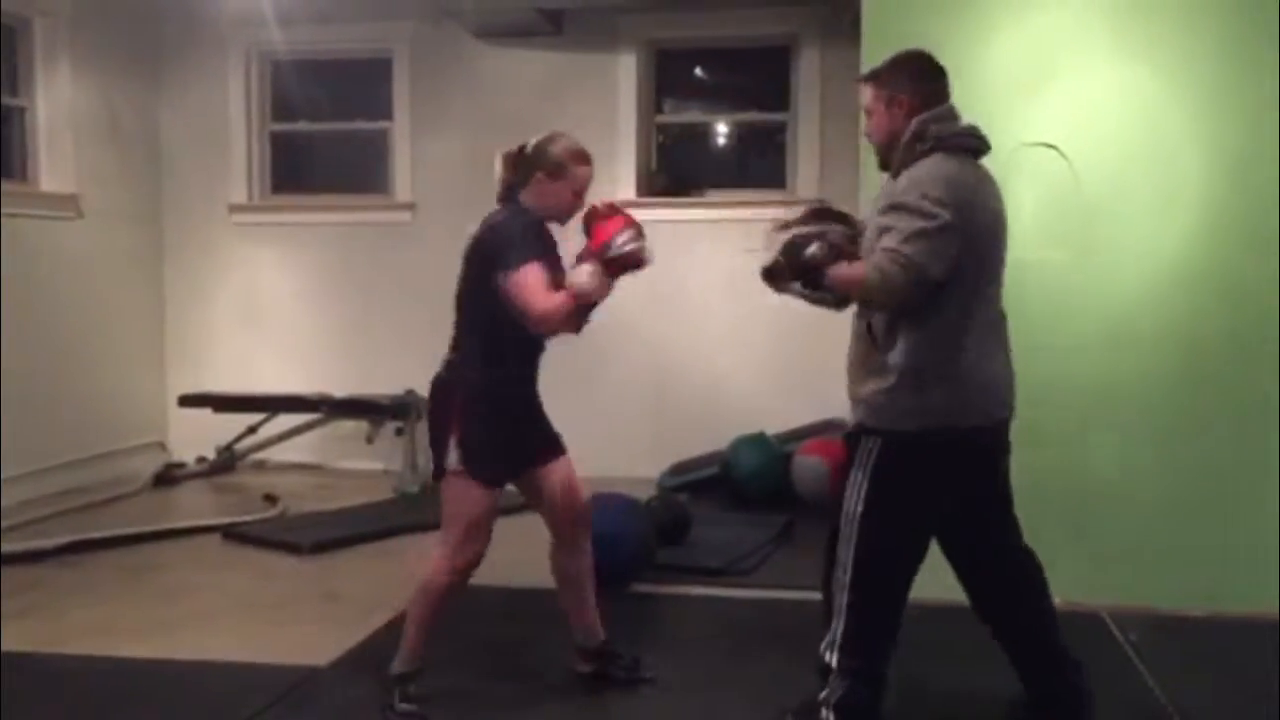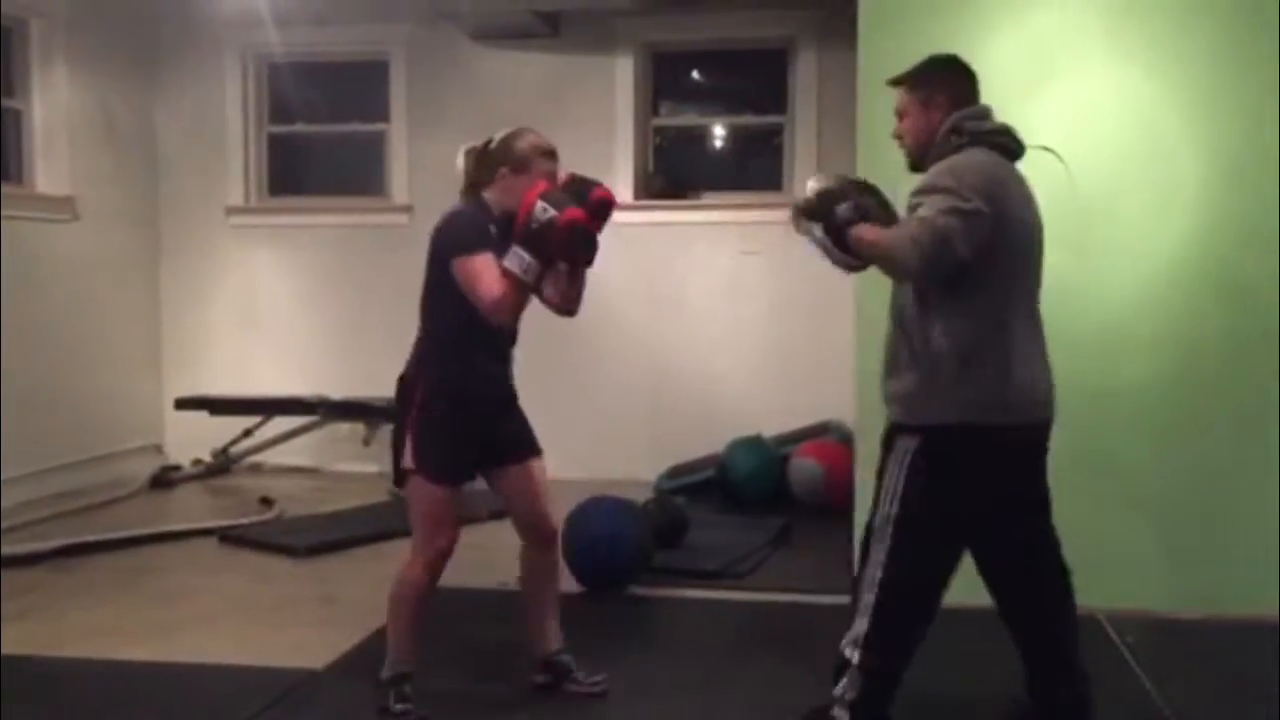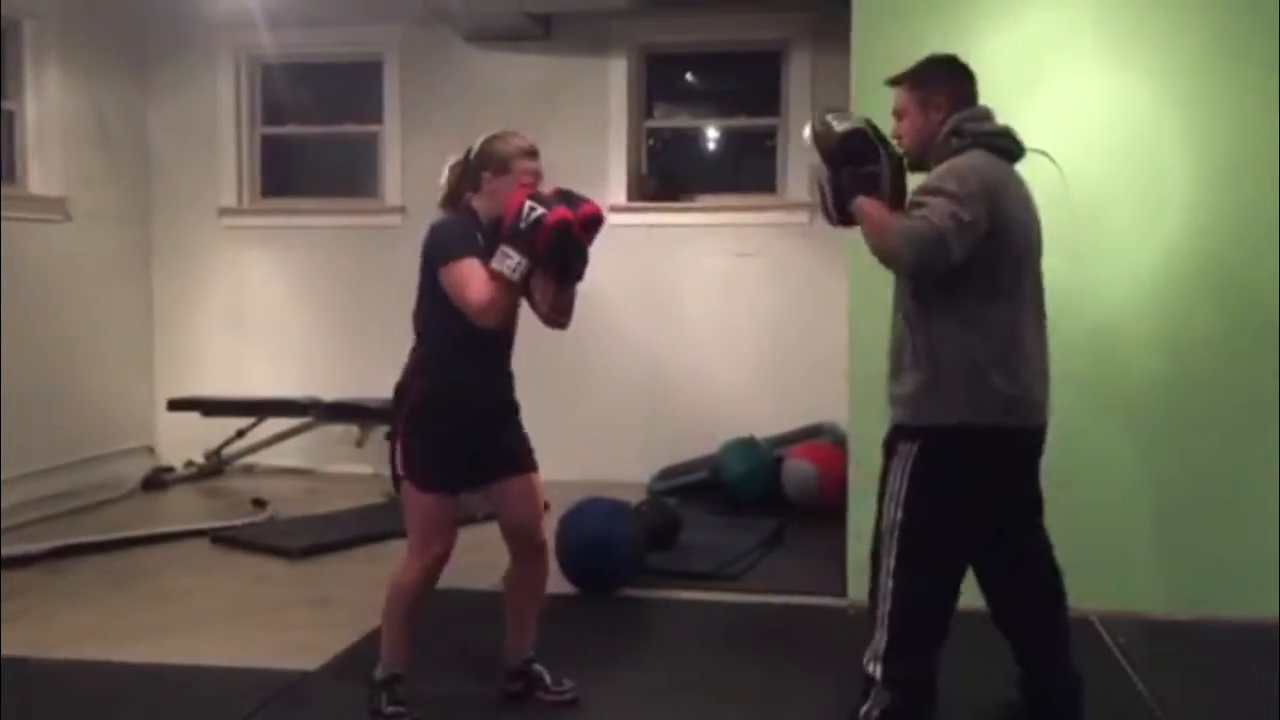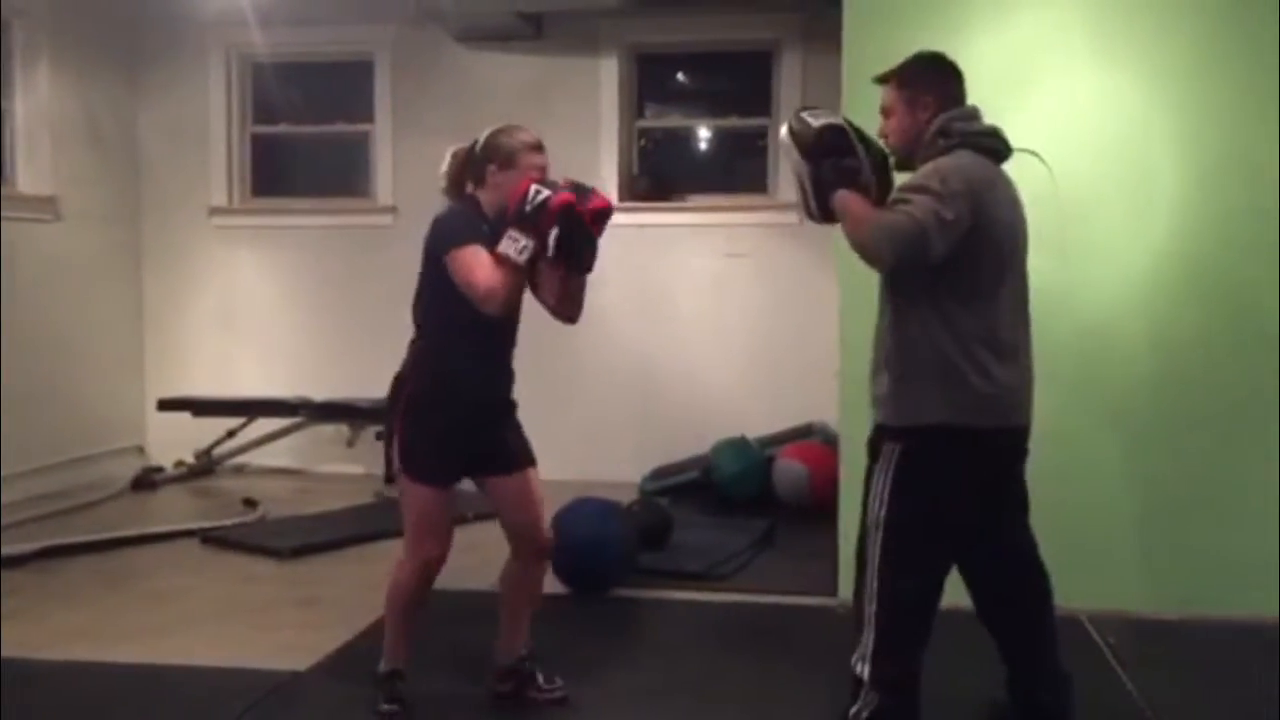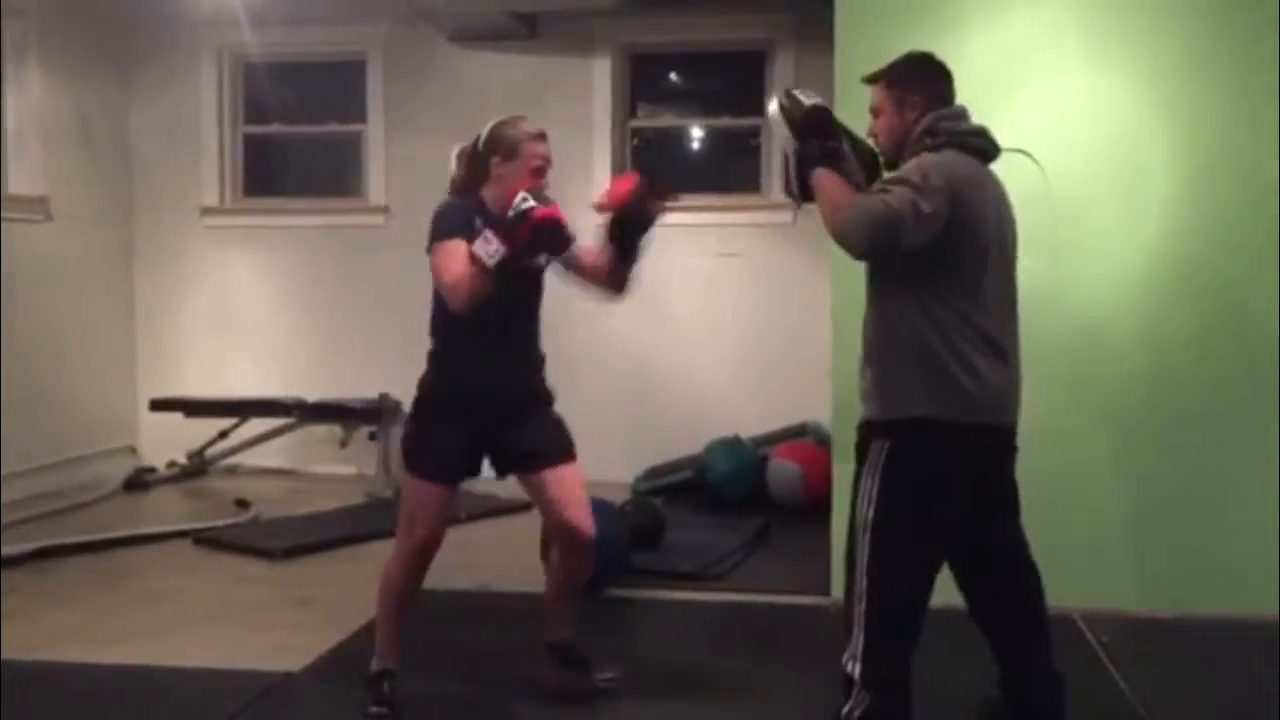
dt=0.2s
person 1, frame 1
left shoulder: (928, 183)
right shoulder: (967, 177)
left elbow: (891, 280)
left wrist: (825, 272)
right wrist: (850, 244)
left hip: (913, 417)
right hip: (977, 412)
left knee: (863, 568)
right knee: (1000, 560)
person 1, frame 2
left shoulder: (962, 175)
right shoulder: (1002, 177)
left elbow: (917, 253)
left wrist: (852, 231)
right wrist: (873, 228)
left hip: (949, 417)
right hip: (1015, 413)
left knee: (895, 573)
right knee: (1028, 563)
person 1, frame 3
left shoulder: (963, 176)
right shoulder: (1000, 177)
left elbow: (913, 250)
left wrist: (861, 199)
right wrist: (879, 202)
left hip: (951, 419)
right hip: (1011, 414)
left knee: (909, 579)
right knee: (1020, 566)
person 1, frame 4
left shoulder: (949, 176)
right shoulder: (984, 176)
left elbow: (891, 246)
right elbow: (917, 245)
left wrist: (838, 188)
right wrist: (870, 189)
left hip: (934, 420)
right hip: (993, 416)
left knee: (895, 580)
right knee: (1006, 567)
person 1, frame 5
left shoulder: (935, 173)
right shoulder: (974, 176)
left elbow: (863, 231)
right elbow: (896, 233)
left wrist: (820, 168)
right wrist: (856, 177)
left hip: (922, 416)
right hip: (982, 413)
left knee: (884, 578)
right knee: (998, 565)
person 2, frame 1
left shoulder: (531, 233)
right shoulder: (507, 232)
left elbow: (567, 320)
right elbow: (544, 318)
left wrist: (587, 278)
right wrist: (598, 273)
left hip: (514, 401)
right hip: (470, 403)
left knee: (574, 518)
right knee: (463, 549)
left ankle: (593, 649)
right ankle: (402, 673)
person 2, frame 2
left shoulder: (518, 228)
right shoulder: (462, 227)
left elbow: (564, 304)
right elbow: (496, 309)
left wrist: (574, 243)
right wrist: (532, 245)
left hip: (494, 396)
right hip: (438, 401)
left knee: (542, 528)
right knee: (434, 546)
left ankle: (550, 658)
person 2, frame 3
left shoulder: (510, 232)
right shoulder: (450, 235)
left elbow: (556, 317)
right elbow: (486, 310)
left hip: (494, 408)
right hip: (434, 411)
left knee: (532, 543)
right knee: (429, 553)
left ankle: (520, 667)
person 2, frame 4
left shoulder: (516, 225)
right shoulder: (454, 224)
left elbow: (566, 310)
right elbow: (492, 296)
left wrist: (574, 245)
right wrist: (527, 233)
left hip: (490, 405)
right hip: (432, 404)
left knee: (534, 541)
right knee: (427, 551)
left ankle: (512, 666)
person 2, frame 5
left shoulder: (536, 224)
right shoulder: (455, 217)
left elbow: (612, 278)
right elbow: (459, 295)
left wrist: (628, 226)
right wrist: (505, 236)
left hip: (523, 401)
right hip: (451, 402)
left knee: (577, 532)
right knee: (416, 546)
left ankle: (563, 643)
right ankle: (383, 672)
